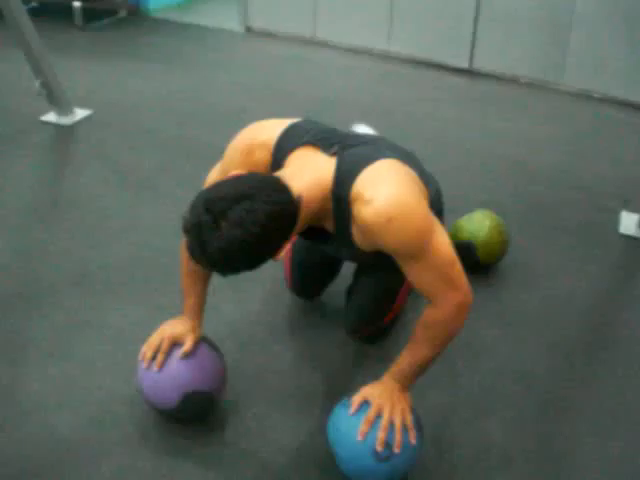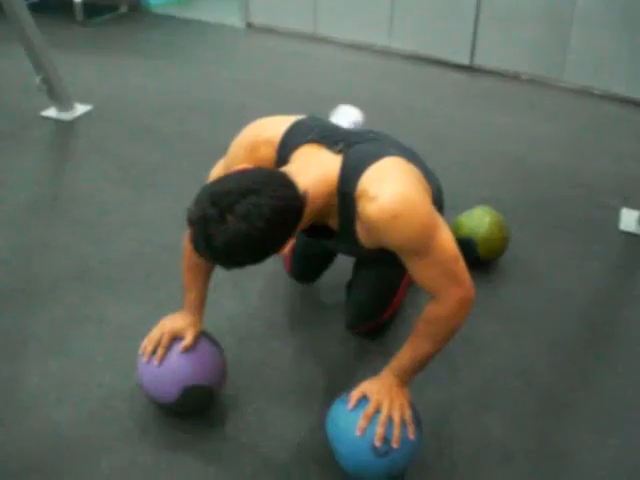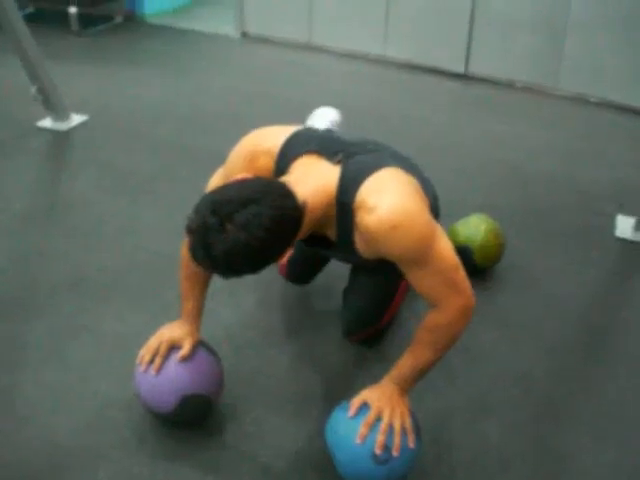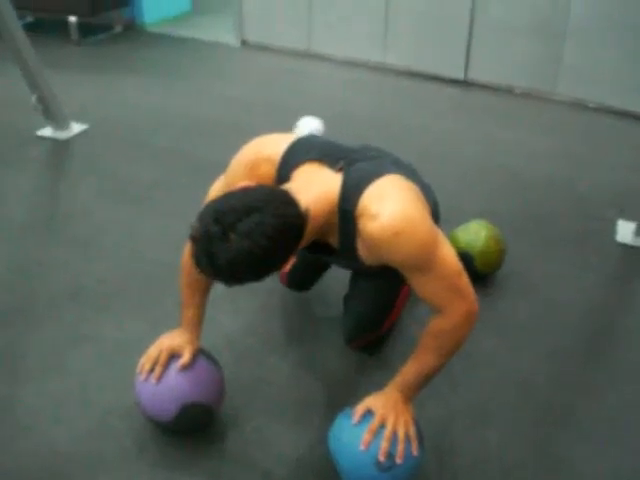
dt=0.1s
person 1, frame 1
left shoulder: (384, 208)
right shoulder: (255, 148)
left elbow: (453, 298)
right elbow: (202, 229)
left wrist: (395, 383)
right wrist: (190, 317)
left hip: (408, 225)
right hip: (329, 216)
left knee: (364, 328)
right knee: (302, 288)
person 1, frame 2
left shoulder: (389, 207)
right shoulder: (259, 144)
left elbow: (456, 294)
right elbow: (206, 220)
left wrist: (395, 378)
right wrist: (191, 312)
left hip: (405, 222)
right hip: (331, 206)
left knee: (363, 322)
right knee: (300, 272)
person 1, frame 3
left shoulder: (387, 216)
right shoulder: (257, 154)
left elbow: (456, 302)
right elbow: (203, 228)
left wrist: (395, 387)
right wrist: (188, 321)
left hip: (389, 233)
left knee: (359, 331)
right knee: (294, 275)
person 1, frame 4
left shoulder: (389, 223)
right shoulder: (258, 162)
left elbow: (460, 307)
right elbow: (205, 236)
left wrist: (399, 394)
right wrist: (188, 329)
left hip: (391, 243)
left knee: (360, 337)
right knee: (295, 281)
